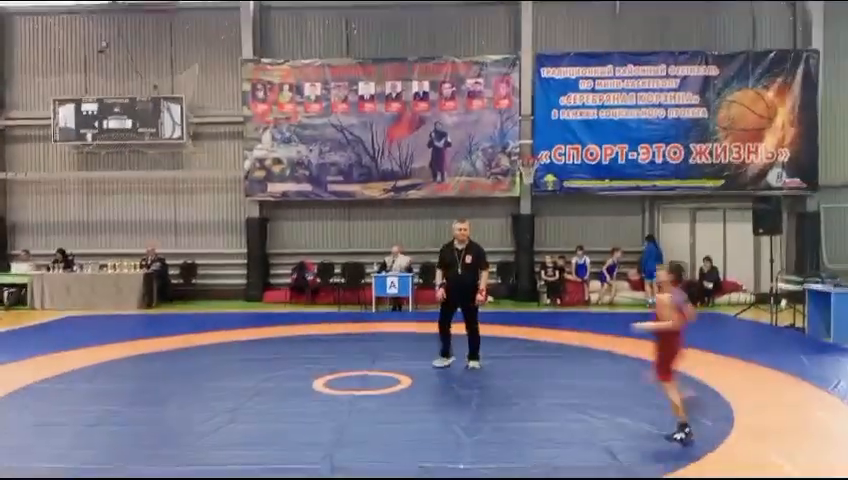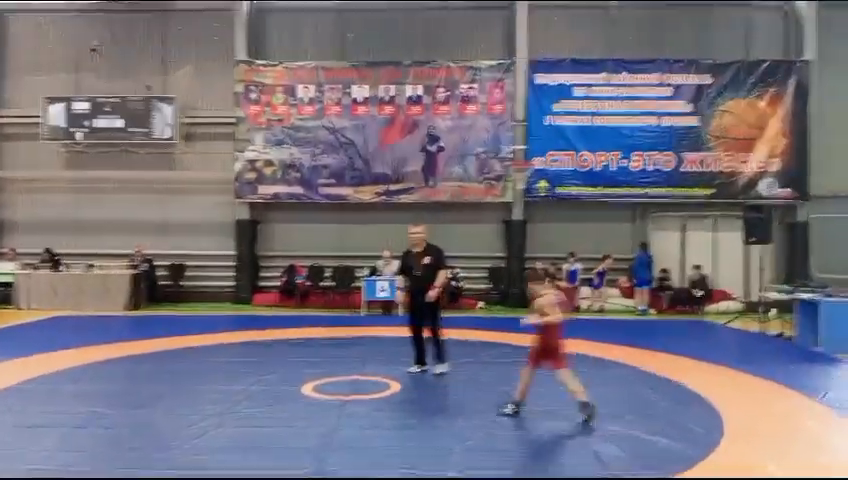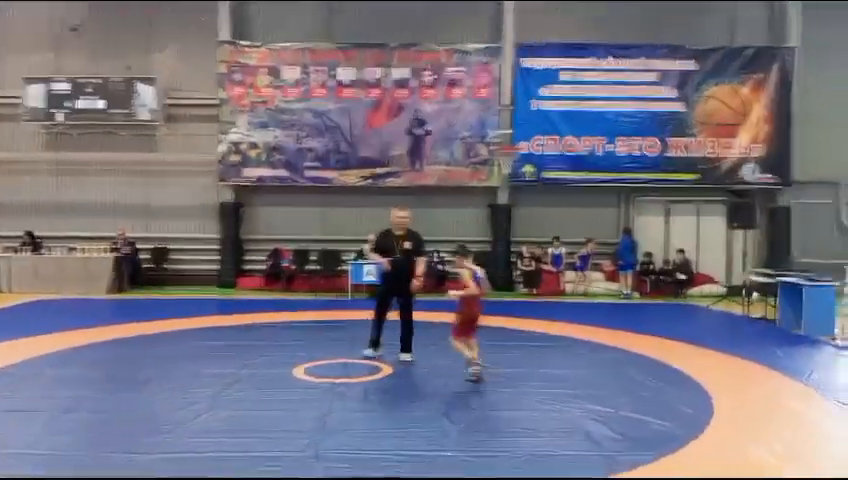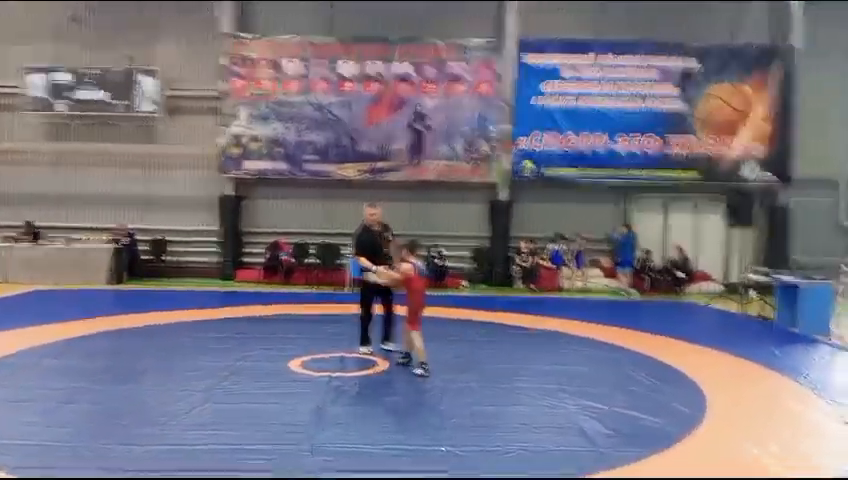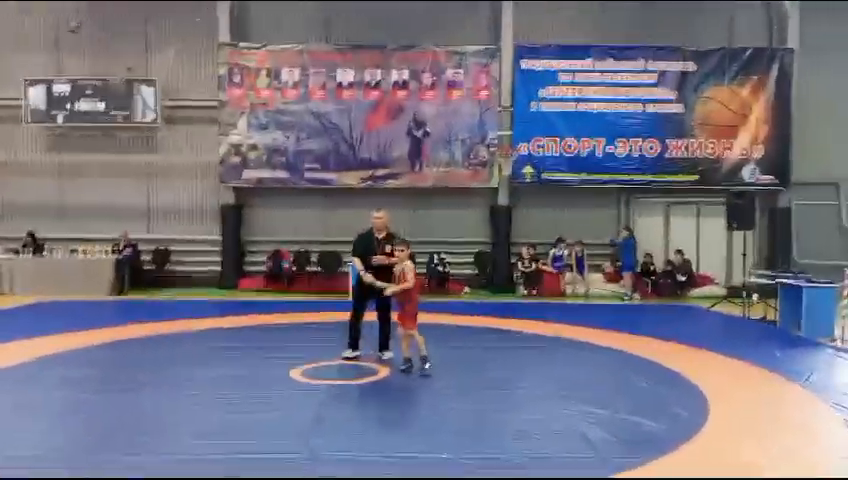
dt=0.7s
person 1, frame 1
left shoulder: (477, 249)
right shoulder: (446, 249)
left elbow: (484, 271)
right elbow: (440, 269)
left wrist: (481, 291)
right wrist: (439, 286)
left hip: (470, 294)
right hip: (450, 293)
left knee: (472, 327)
right knee: (443, 323)
left ankle: (473, 358)
right ankle: (446, 356)
person 1, frame 2
left shoulder: (435, 251)
right shoulder: (406, 255)
left elbow: (443, 271)
right elbow: (402, 275)
left wrist: (436, 288)
right wrist: (400, 290)
left hip: (430, 297)
right hip: (414, 298)
left knee: (434, 329)
right knee: (415, 331)
left ankle: (441, 361)
right ankle: (420, 363)
person 1, frame 3
left shoulder: (415, 237)
right shoulder: (383, 236)
left elbow: (421, 258)
right elbow: (374, 254)
left wrist: (418, 277)
right wrist: (381, 261)
left hip: (406, 282)
right hip: (387, 281)
left knee: (406, 316)
right knee: (379, 314)
left ankle: (406, 350)
right ankle: (373, 346)
person 1, frame 4
left shoulder: (385, 227)
right shoulder: (362, 234)
right elbow: (360, 258)
right wrist: (374, 268)
right hip: (370, 277)
left knee: (389, 307)
right knee: (367, 310)
left ankle: (387, 340)
right ankle: (364, 343)
person 1, frame 5
left shoulder: (392, 239)
right shoulder: (363, 238)
right elbow: (355, 258)
left wrist: (387, 261)
right wrist: (363, 273)
left hip: (384, 282)
right hip: (364, 281)
left knee: (384, 316)
right knee: (356, 314)
left ankle: (384, 349)
right ankle: (353, 348)
person 2, frame 1
left shoulder: (664, 298)
right shoulder: (679, 294)
left elbow: (672, 323)
right elbow: (690, 315)
left wrist: (648, 326)
left hip: (666, 346)
right hip: (674, 344)
left knee: (668, 386)
left ankle: (684, 429)
person 2, frame 2
left shoulder: (544, 299)
right shoulder: (556, 295)
left elbow: (557, 317)
right elbow: (561, 314)
left wrist: (535, 321)
left hip: (545, 342)
right hip: (555, 340)
left knee: (528, 371)
right knee: (565, 375)
left ankle: (516, 405)
right ankle: (585, 404)
person 2, frame 3
left shoulder: (464, 271)
right shoulder: (478, 270)
left elbow: (474, 290)
right elbow: (484, 289)
left wrist: (456, 293)
left hip: (466, 310)
right hip: (476, 309)
left knee: (455, 339)
right knee: (471, 340)
left ankle: (473, 362)
right ankle: (475, 373)
person 2, frame 4
left shoulder: (404, 266)
right shoulder: (419, 264)
left elbow: (392, 281)
right wrist: (387, 272)
left hip: (414, 301)
right hip: (420, 299)
left knee: (415, 332)
right knee: (408, 327)
left ankle: (423, 365)
right ankle: (407, 355)
person 2, frame 5
left shoulder: (407, 265)
right shoulder: (398, 266)
left elbow: (410, 284)
left wrist: (393, 289)
right wrist: (382, 285)
left hip: (410, 302)
right hip: (402, 302)
left knee: (412, 331)
right knee: (403, 332)
left ankle: (424, 358)
right ankle: (407, 360)
